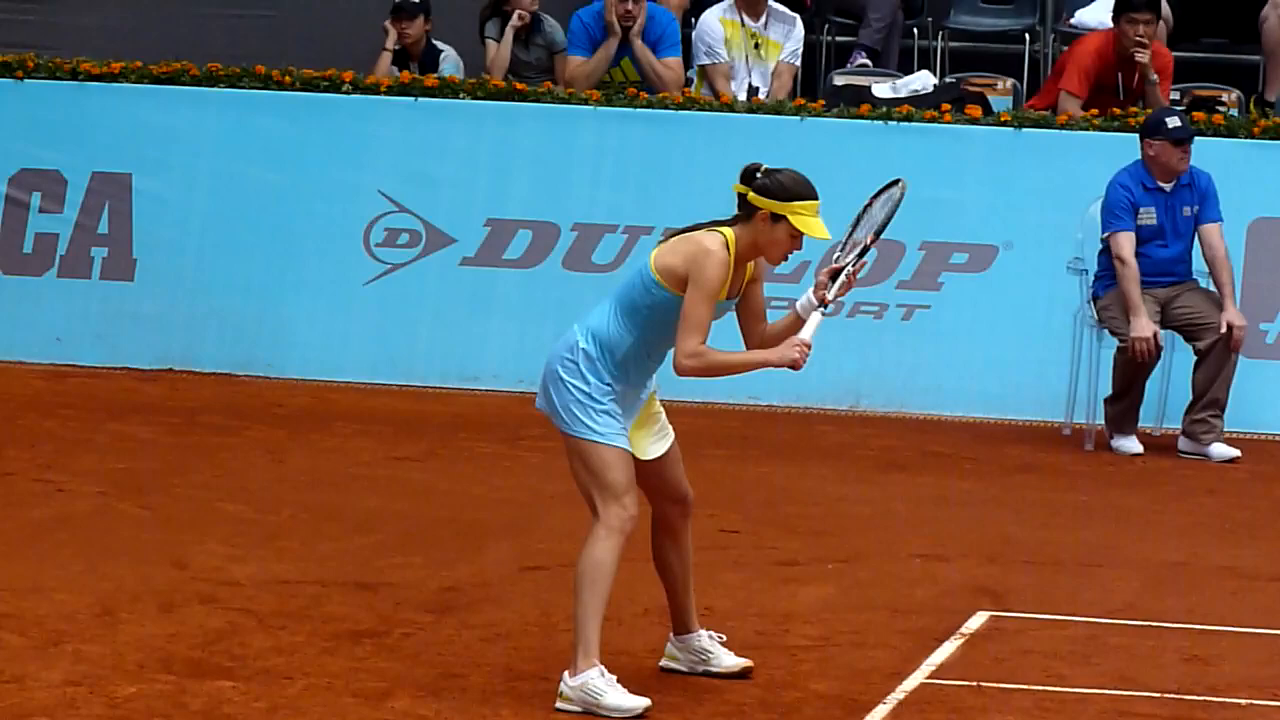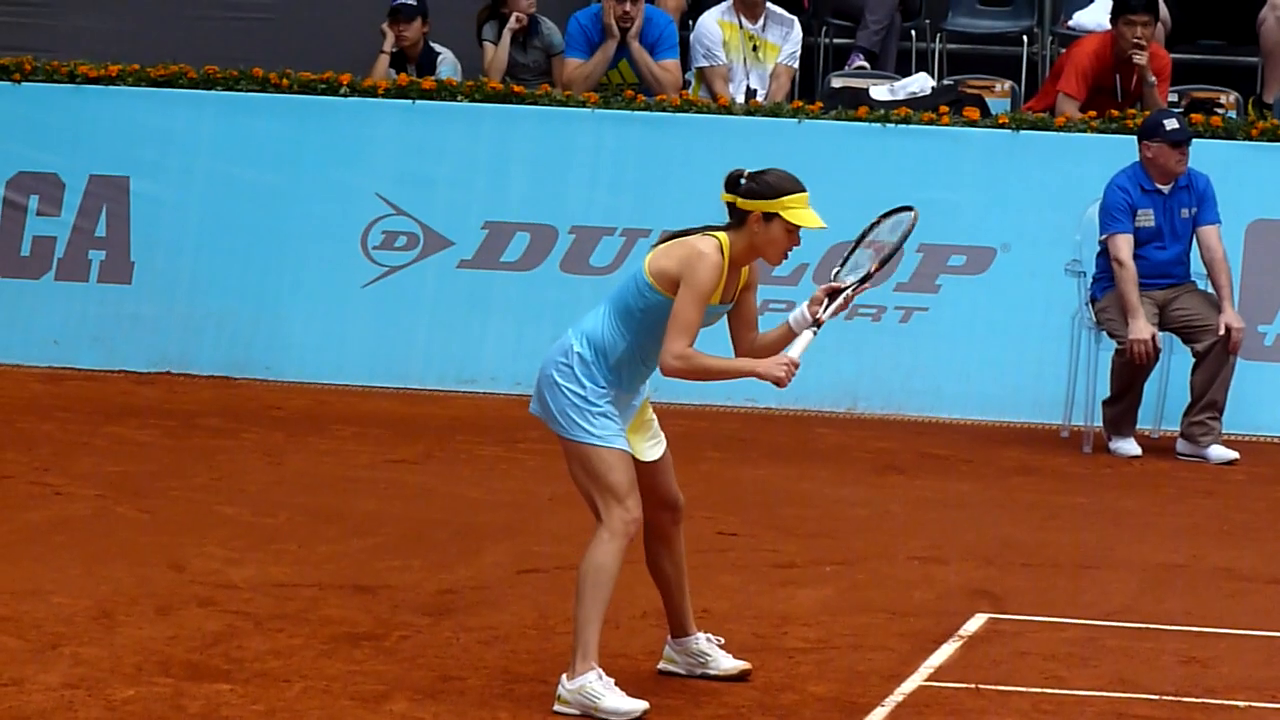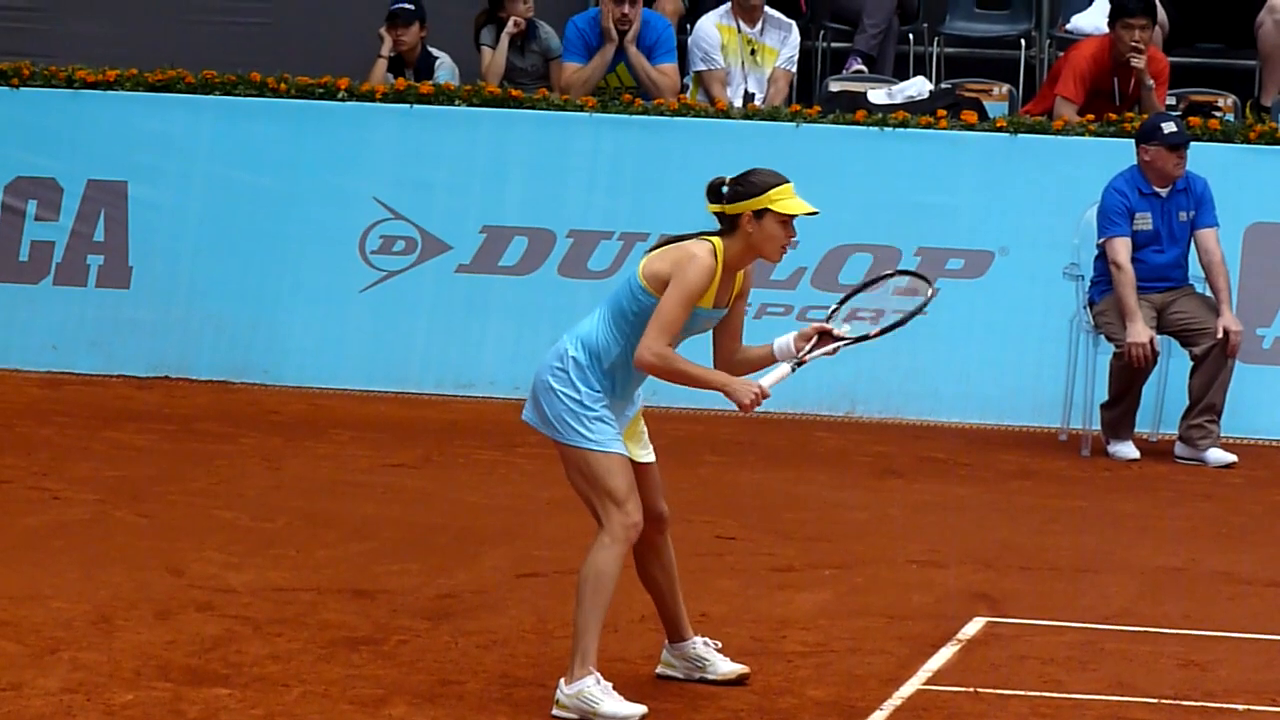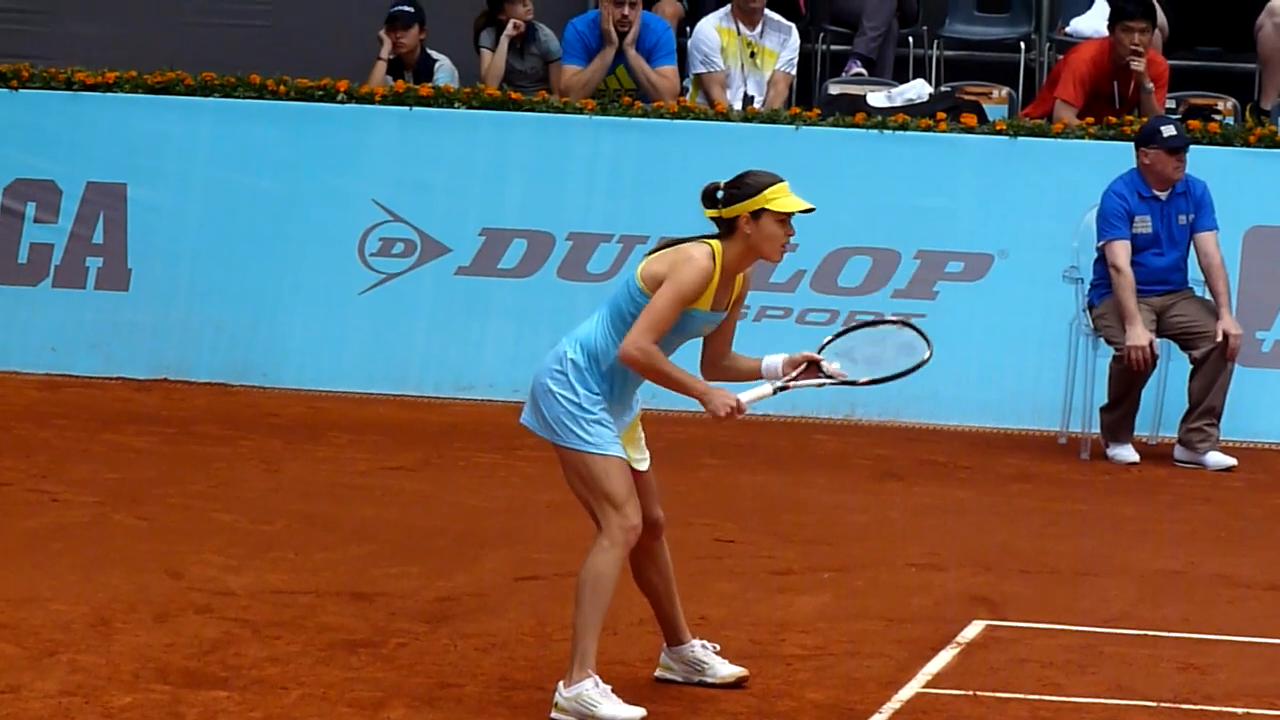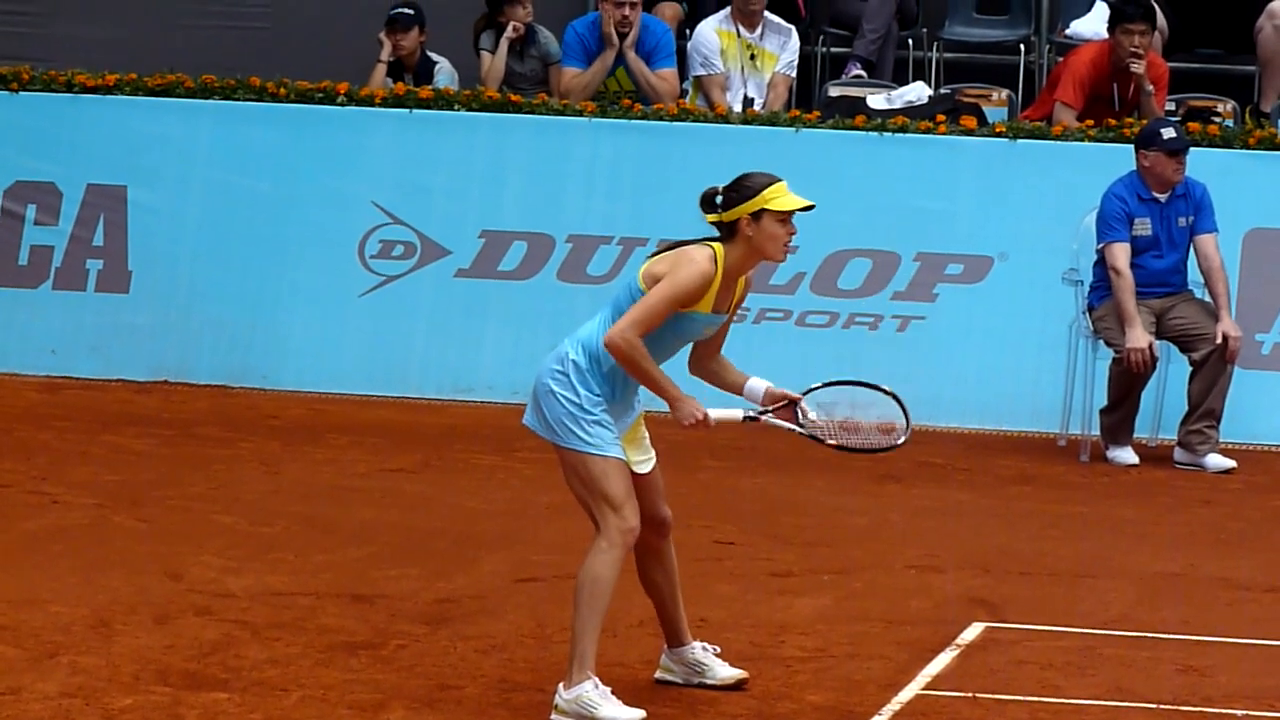
dt=0.1s
person 1, frame 1
left shoulder: (747, 264)
right shoulder: (711, 253)
left elbow: (758, 340)
right elbow: (689, 358)
left wrist: (812, 302)
right wrist: (772, 357)
left hip: (629, 384)
right hip: (586, 376)
left knee: (675, 505)
right knee: (618, 515)
left ankle: (687, 641)
person 1, frame 2
left shoulder: (742, 268)
right shoulder: (704, 257)
left elbow: (748, 347)
right elbow: (675, 360)
left wrist: (805, 316)
right wrist: (758, 368)
left hip: (622, 388)
right hip: (581, 379)
left knee: (666, 511)
right knee: (622, 517)
left ankle: (685, 644)
person 1, frame 3
left shoulder: (738, 277)
right shoulder: (699, 261)
left elbow: (727, 358)
right elbow: (650, 354)
left wrist: (792, 345)
right wrist: (728, 385)
left hip: (615, 394)
right hip: (575, 385)
left knee: (654, 521)
right knee: (623, 523)
left ankle: (682, 649)
person 1, frame 4
left shoulder: (736, 280)
right shoulder: (695, 263)
left elbow: (715, 363)
right elbow: (635, 350)
left wrist: (779, 365)
right wrist: (705, 394)
left hip: (613, 397)
right hip: (574, 387)
left knee: (650, 526)
right knee: (621, 526)
left ankle: (680, 653)
person 1, frame 5
left shoulder: (737, 281)
right shoulder: (699, 266)
left elbow: (705, 360)
right elbow: (620, 339)
left wrist: (760, 391)
right wrist: (678, 400)
left hip: (617, 399)
right hip: (577, 388)
left knee: (656, 524)
right knee: (621, 528)
left ankle: (680, 653)
person 2, frame 1
left shoulder: (1200, 183)
right shoulder: (1124, 186)
left elbow: (1215, 248)
right elbow: (1124, 257)
left wrist: (1230, 306)
right wrist: (1138, 317)
left hip: (1179, 287)
right hip: (1122, 288)
left knee: (1226, 331)
right knee: (1142, 342)
left ankle: (1200, 433)
right ankle: (1121, 429)
person 2, frame 2
left shoulder: (1199, 184)
right shoulder: (1121, 188)
left elbow: (1213, 249)
right elbow: (1122, 259)
left wrist: (1228, 308)
right wrist: (1136, 319)
left hip: (1177, 288)
right hip: (1120, 289)
left knee: (1224, 332)
right knee: (1140, 344)
left ankle: (1198, 435)
right ankle: (1119, 431)
person 2, frame 3
left shoulder: (1196, 188)
right shoulder: (1119, 191)
left elbow: (1211, 252)
right elbow: (1119, 262)
left wrist: (1225, 311)
right wrist: (1134, 323)
left hip: (1175, 292)
right hip: (1119, 293)
left knee: (1222, 336)
right knee: (1138, 347)
left ankle: (1197, 438)
right ankle: (1118, 434)
person 2, frame 4
left shoulder: (1196, 191)
right shoulder: (1119, 195)
left elbow: (1210, 256)
right elbow: (1119, 265)
left wrist: (1225, 314)
right wrist: (1134, 326)
left hip: (1175, 295)
right hip: (1118, 296)
left knee: (1222, 339)
right knee: (1138, 350)
left ankle: (1196, 442)
right ankle: (1117, 438)
person 2, frame 5
left shoulder: (1196, 194)
right shoulder: (1118, 197)
left elbow: (1210, 258)
right elbow: (1119, 268)
left wrist: (1225, 316)
right wrist: (1133, 327)
left hip: (1175, 297)
right hip: (1118, 298)
left knee: (1221, 341)
right knee: (1138, 353)
left ankle: (1196, 444)
right ankle: (1117, 439)
